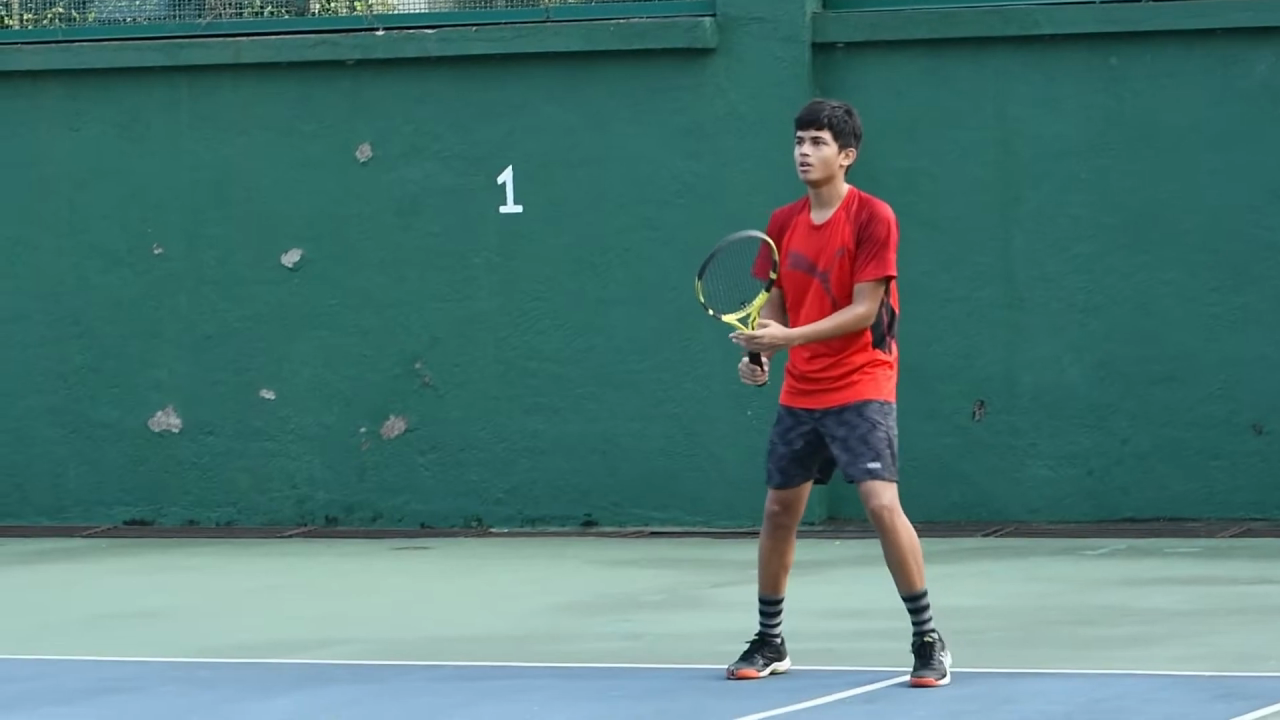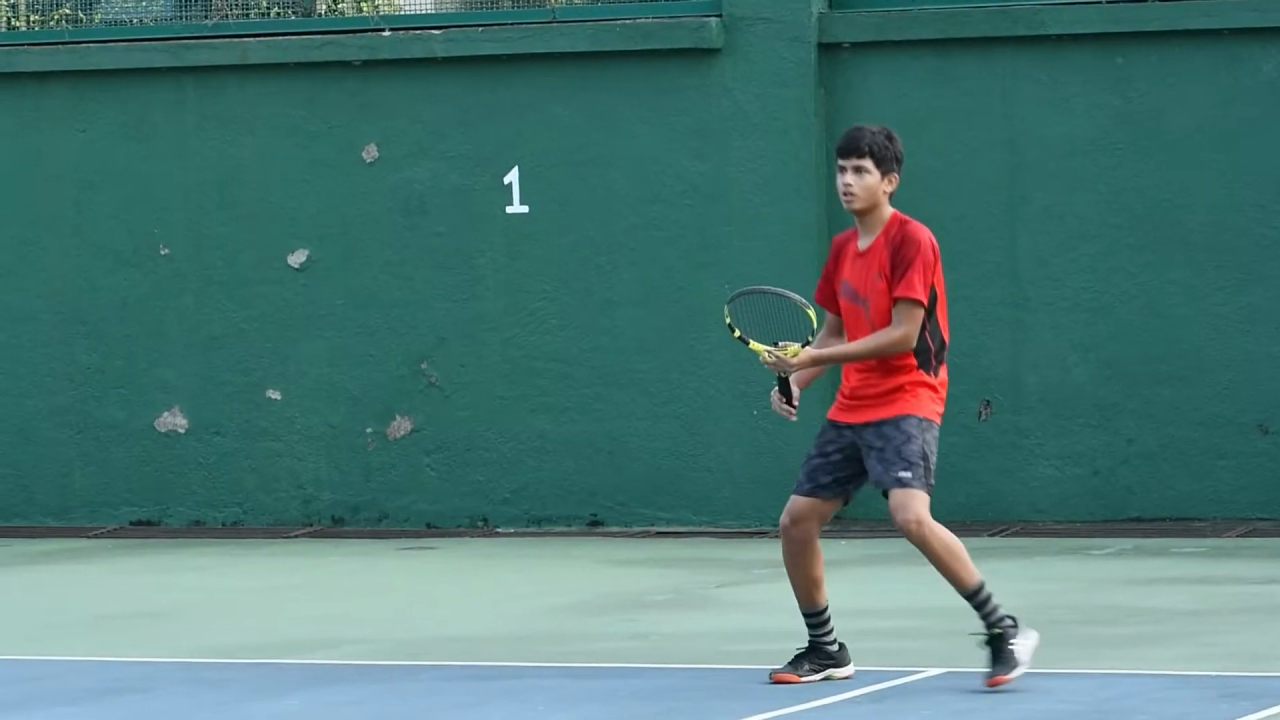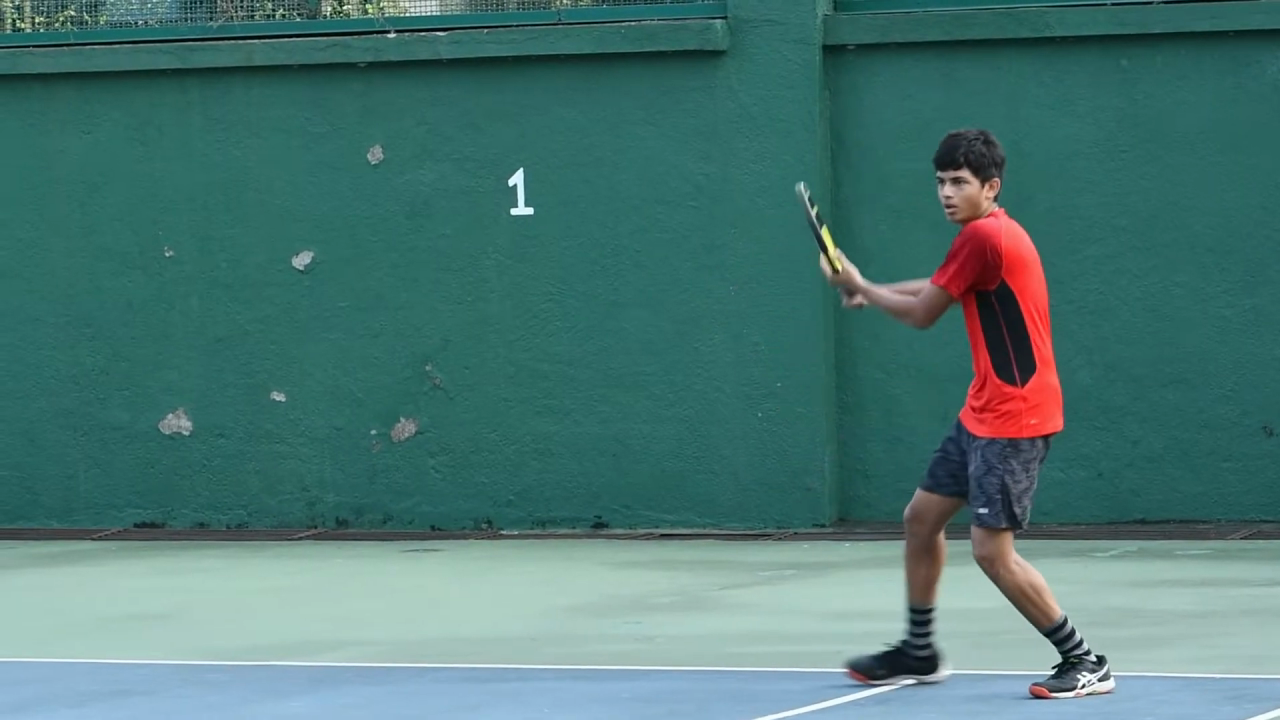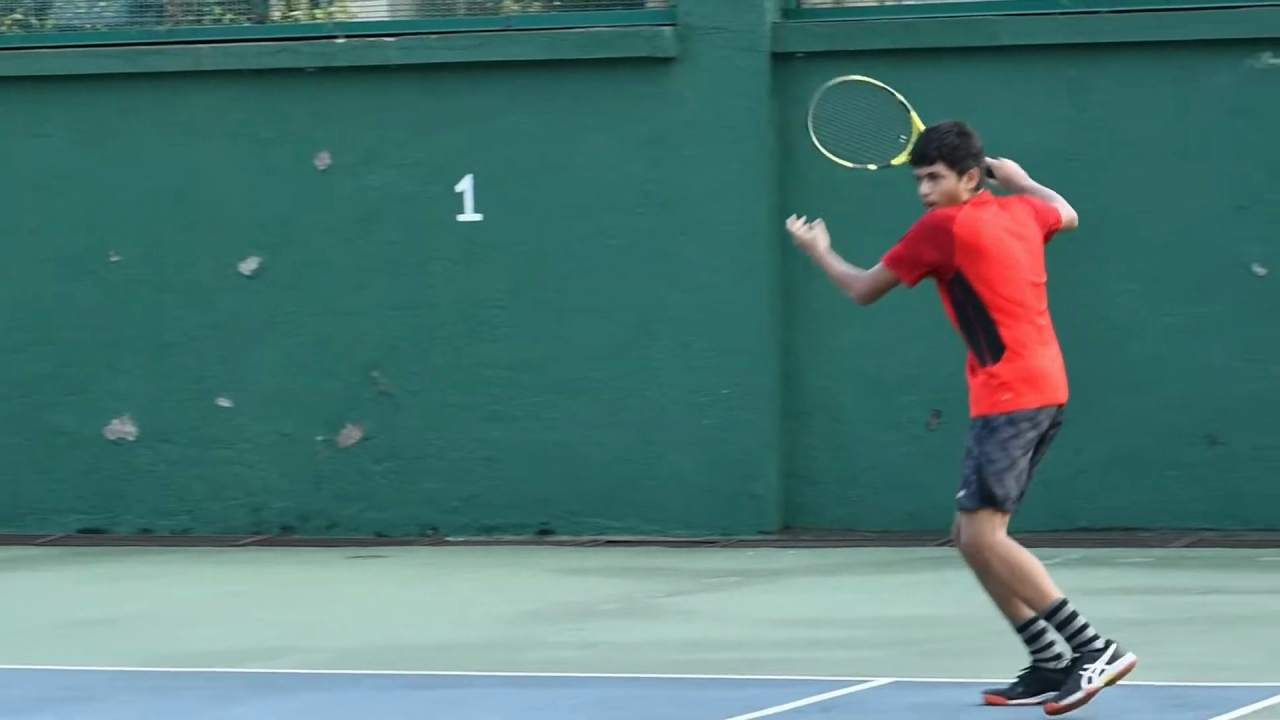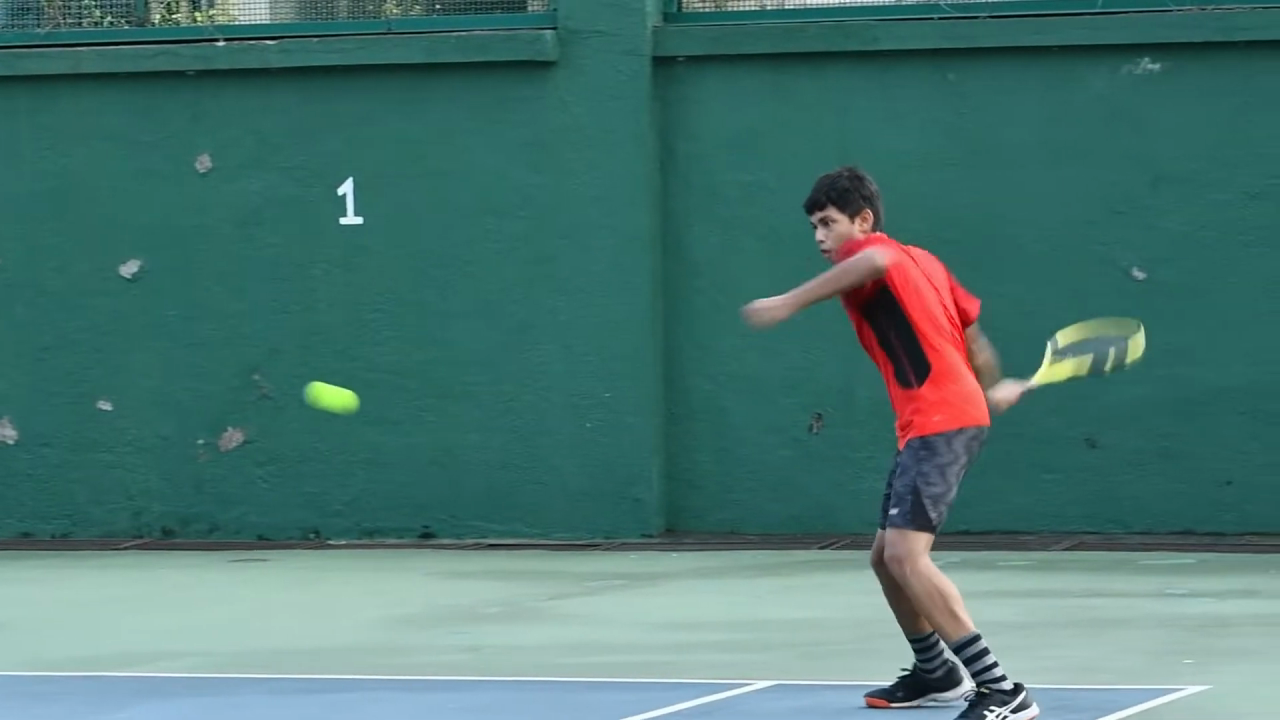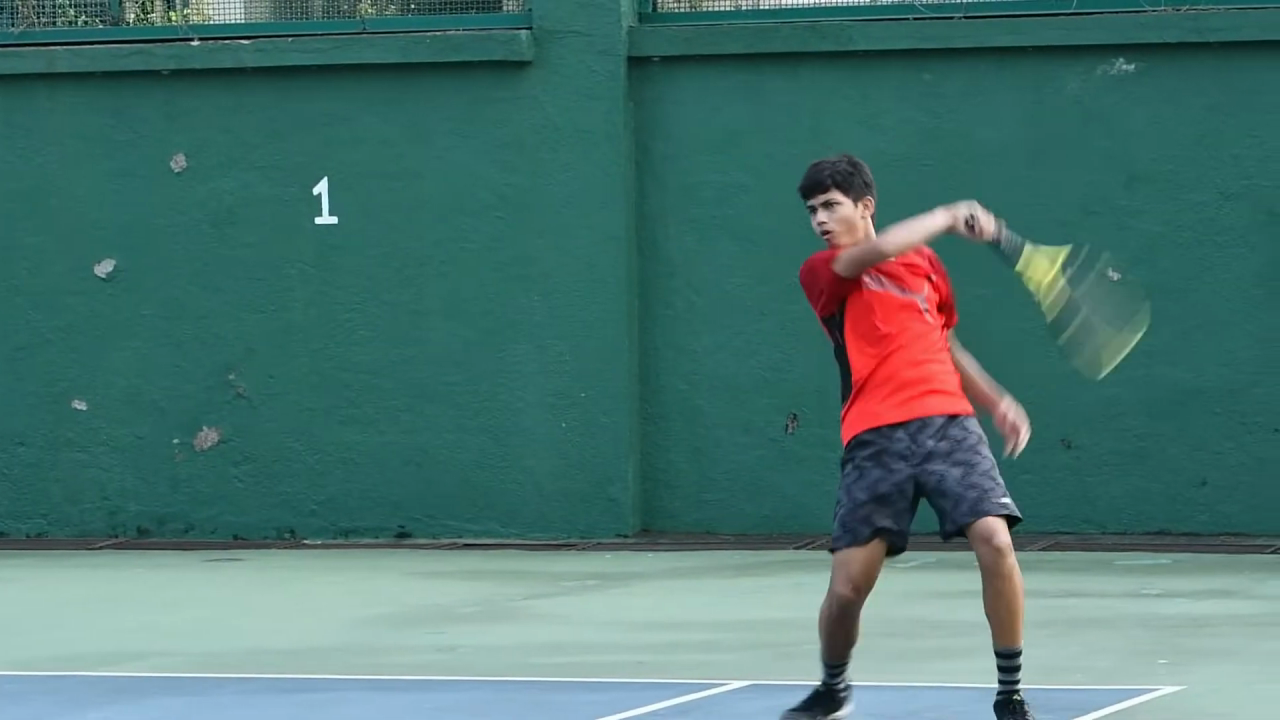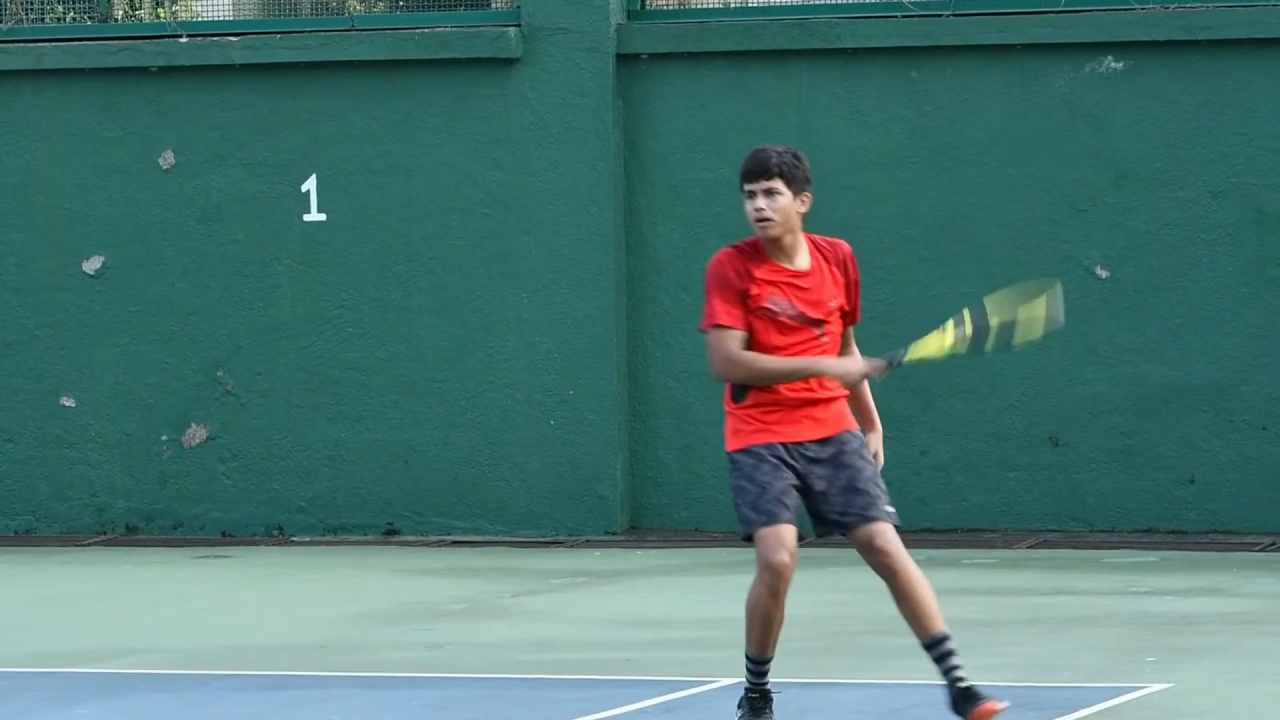
dt=0.7s
person 1, frame 1
left shoulder: (874, 217)
right shoulder: (782, 222)
left elbow: (864, 311)
left wrist: (788, 337)
right wrist: (757, 351)
left hip: (861, 389)
right hip: (799, 393)
left knee: (881, 505)
right knee: (778, 513)
left ankle: (928, 639)
right ankle: (769, 640)
person 1, frame 2
left shoulder: (913, 241)
right shoulder: (842, 247)
left elbow: (902, 337)
left wrist: (814, 357)
right wrist: (794, 381)
left hip: (907, 403)
right hip: (850, 411)
left knee: (912, 518)
right knee: (795, 526)
left ankle: (1005, 629)
right ankle: (824, 648)
person 1, frame 3
left shoulder: (983, 236)
right shoulder: (990, 234)
left elbow: (923, 315)
right elbow: (939, 290)
left wrist: (861, 286)
right wrist: (873, 290)
left hip: (1014, 420)
right hip: (981, 414)
left knee: (992, 552)
right knee: (921, 517)
left ankle: (1086, 662)
right ankle: (919, 649)
person 1, frame 4
left shoulder: (941, 227)
right shoulder: (1022, 210)
left elbow: (861, 289)
right elbow: (1063, 212)
left wrist: (820, 250)
right wrist: (1019, 178)
left hip: (1012, 399)
right hip: (1037, 393)
left knee: (985, 539)
right knee: (971, 537)
left ankle: (1097, 650)
right ankle: (1051, 664)
person 1, frame 5
left shoulder: (868, 249)
right shoulder: (921, 261)
left elbow: (877, 263)
right elbow: (973, 332)
left wrist: (788, 302)
right wrist: (993, 387)
left hip: (940, 423)
right hip: (931, 427)
left knee: (905, 556)
right knee: (886, 556)
right ankle: (934, 670)
person 1, frame 6
left shoulder: (926, 263)
right shoulder: (818, 271)
right elbow: (881, 249)
left wrist: (998, 402)
right wrist: (955, 215)
left hip: (950, 424)
right hip: (874, 439)
left knee: (995, 545)
right knee: (847, 586)
person 1, frame 7
left shoulder: (838, 257)
right shoulder: (729, 267)
right elbow: (727, 364)
left wrist: (870, 420)
right wrist: (821, 367)
left hip: (833, 433)
right hip: (761, 440)
left knee: (886, 548)
right knee: (777, 558)
